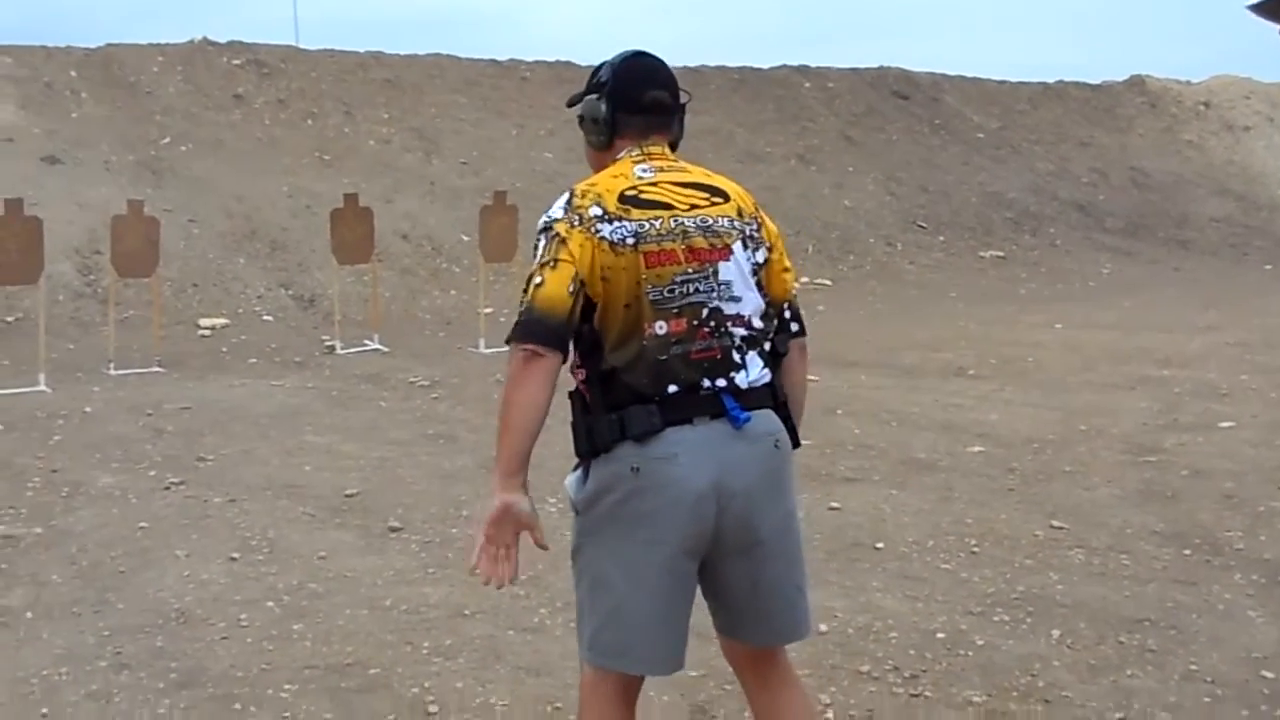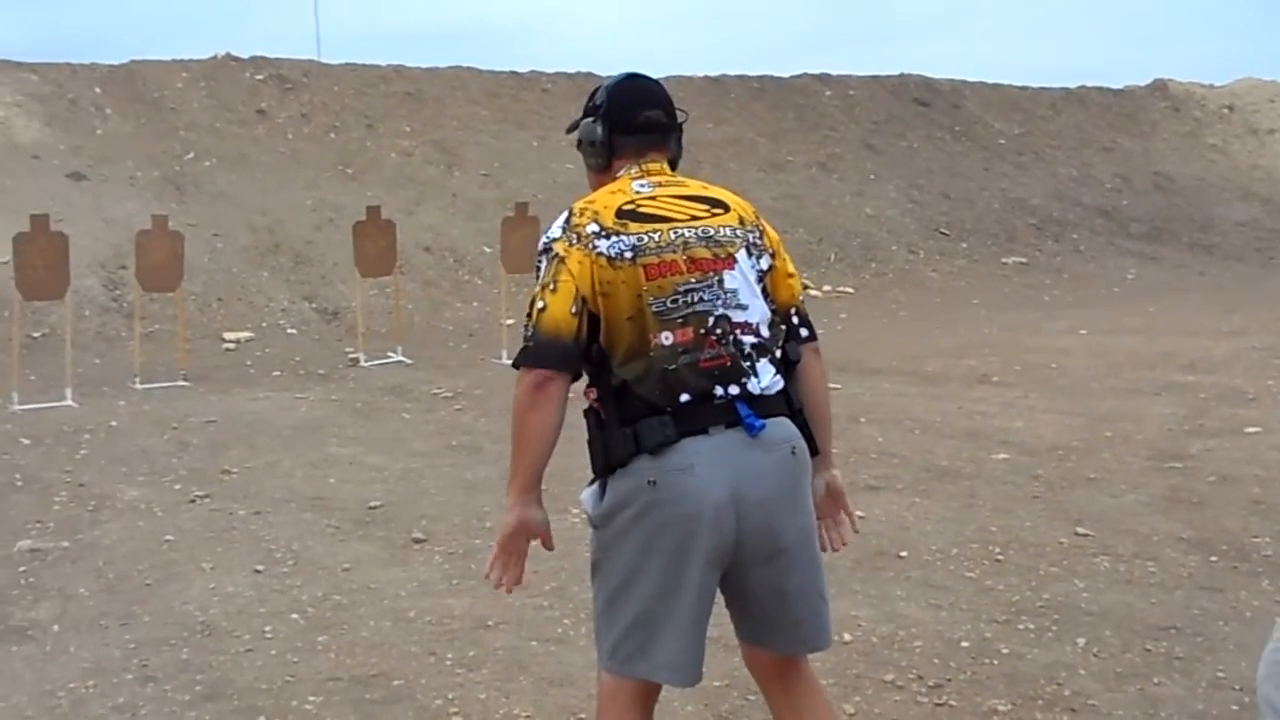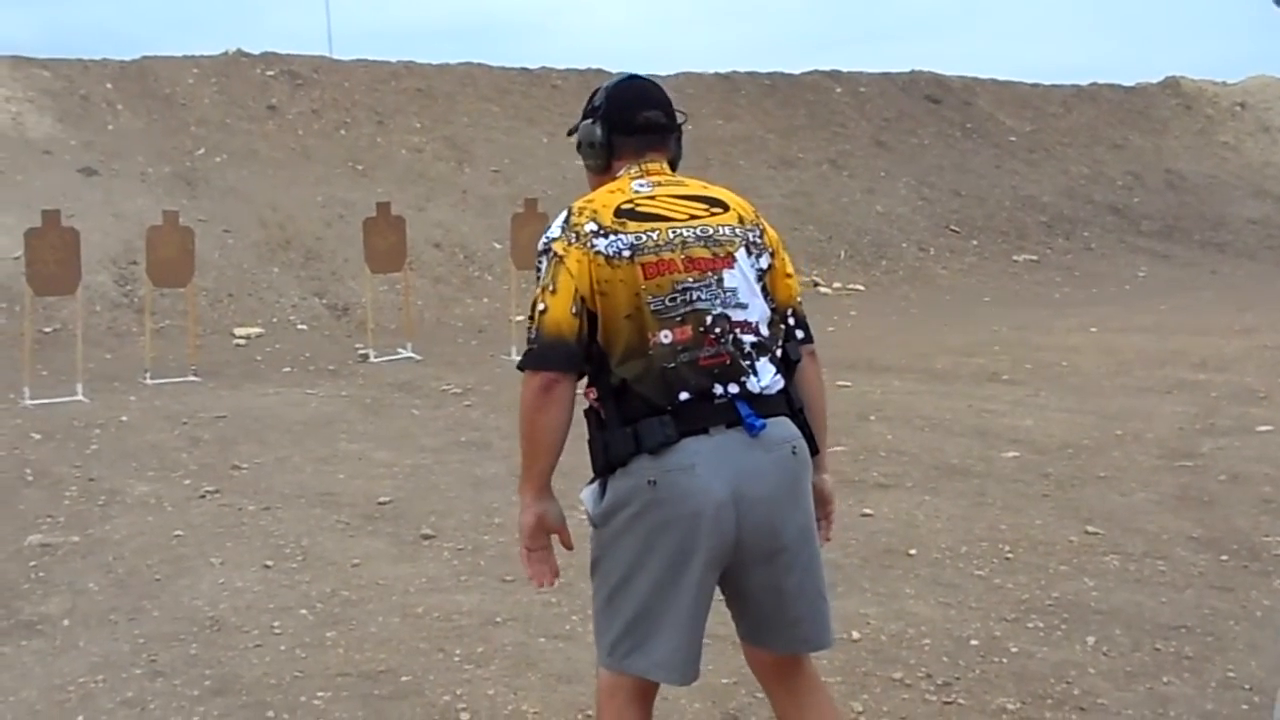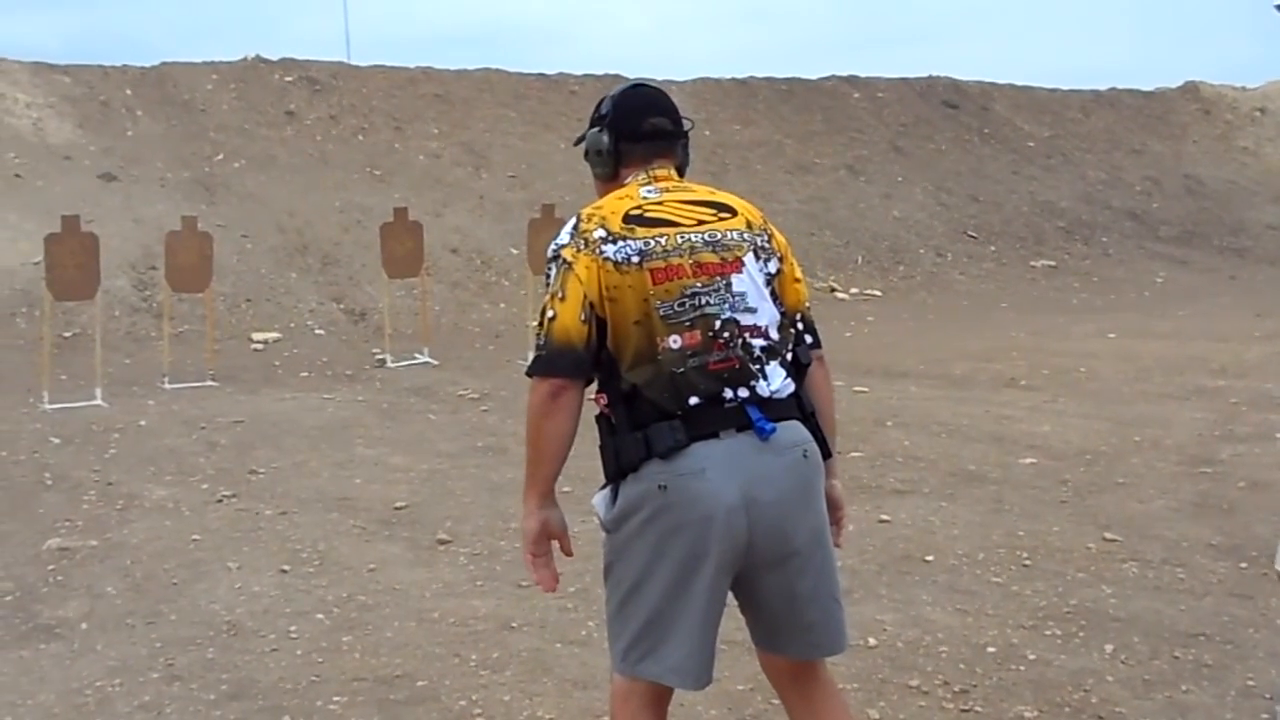
dt=0.5s
person 1, frame 1
left shoulder: (584, 212)
right shoulder: (737, 204)
left elbow: (537, 351)
right elbow: (790, 342)
left wrist: (509, 487)
right wrist: (782, 444)
left hip: (646, 465)
right hip: (753, 449)
right knee: (762, 654)
person 1, frame 2
left shoulder: (584, 229)
right shoulder: (740, 214)
left elbow: (544, 373)
right elbow: (803, 349)
left wrist: (522, 497)
right wrist: (822, 464)
left hip: (665, 475)
right hip: (772, 456)
right knee: (782, 662)
person 1, frame 3
left shoulder: (583, 228)
right shoulder: (740, 214)
left elbow: (550, 375)
right elbow: (800, 351)
left wrist: (535, 494)
right wrist: (816, 466)
left hip: (665, 475)
right hip: (772, 456)
right knee: (786, 661)
person 1, frame 4
left shoulder: (592, 235)
right shoulder: (748, 219)
left elbow: (558, 381)
right elbow: (809, 355)
left wrist: (538, 498)
right wrist: (825, 468)
left hip: (677, 478)
right hip: (784, 458)
right knee: (801, 666)
